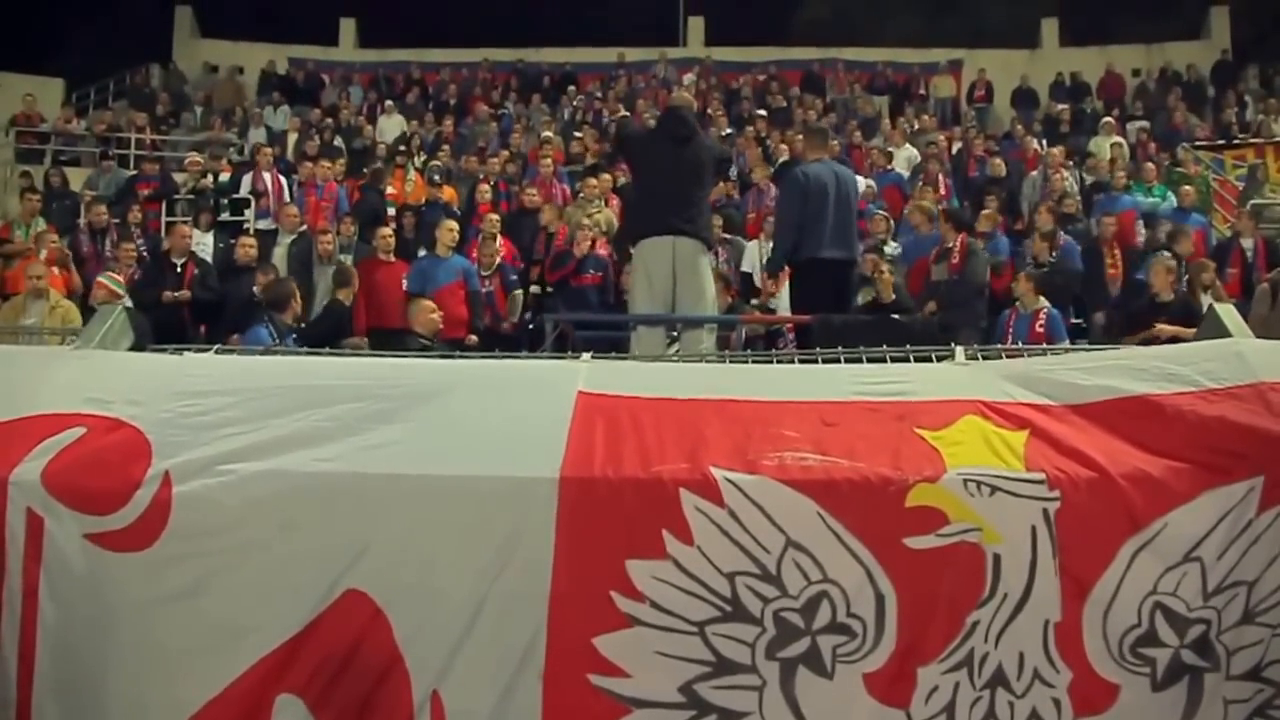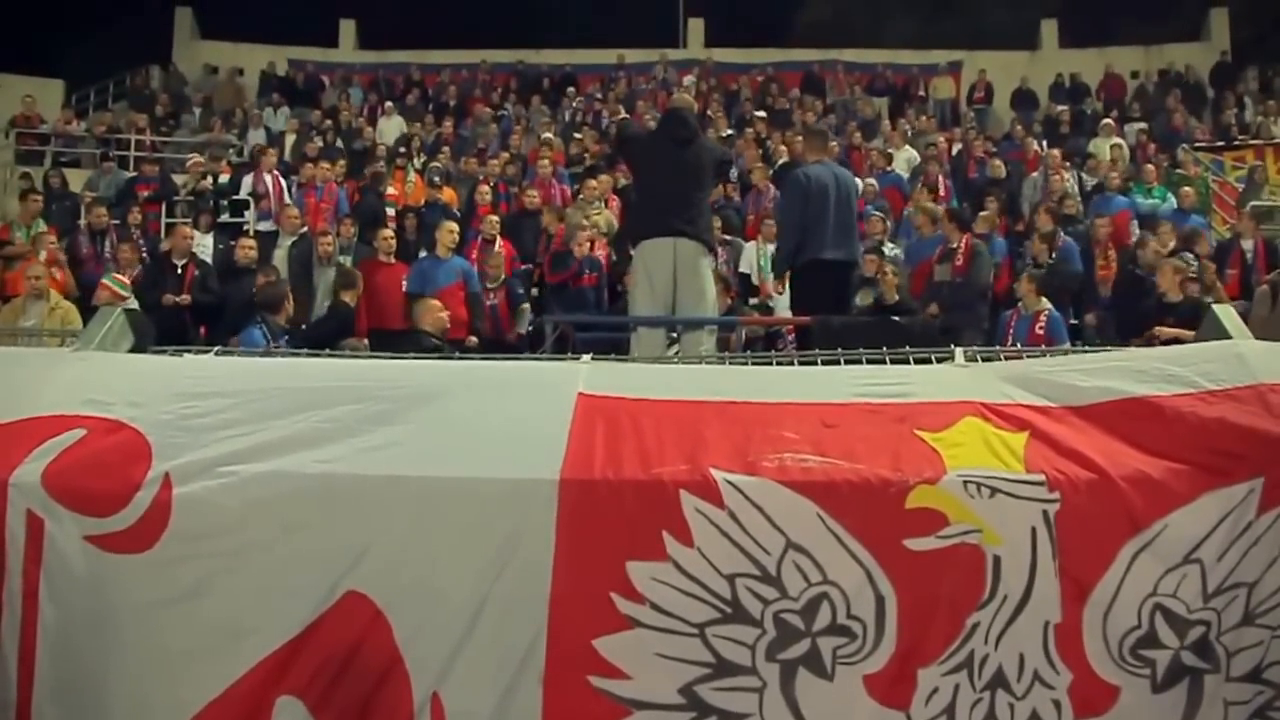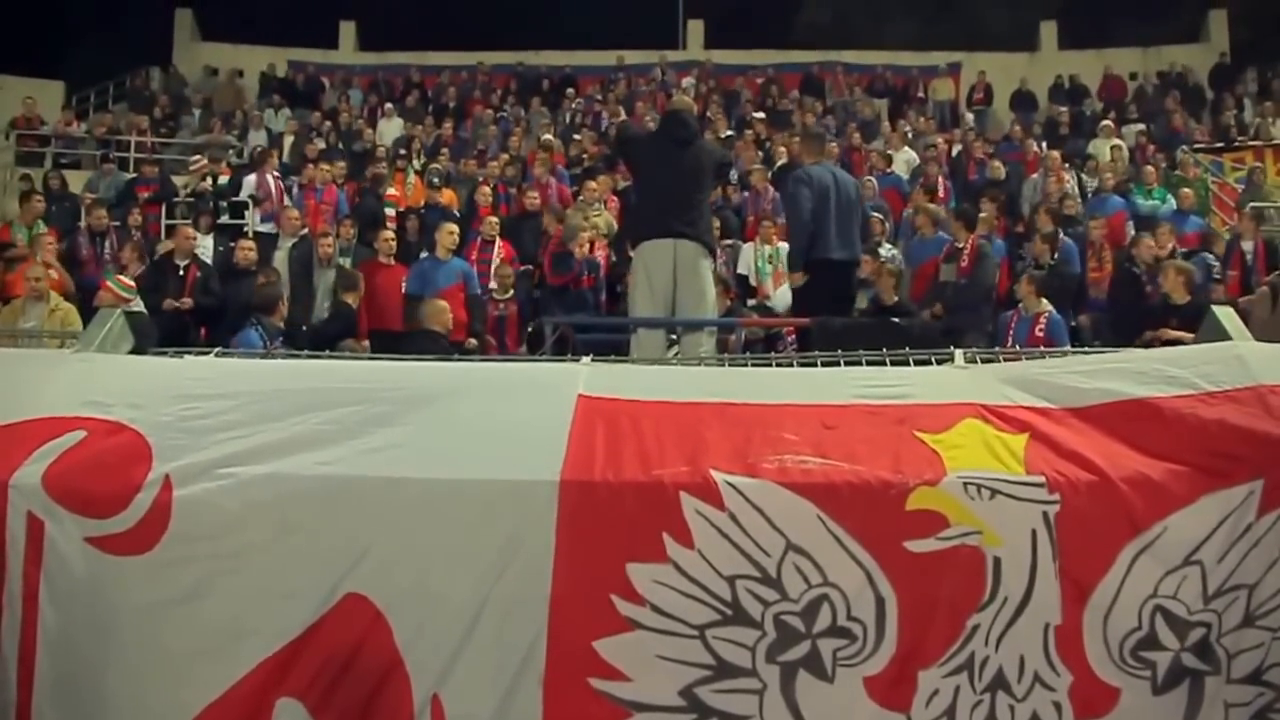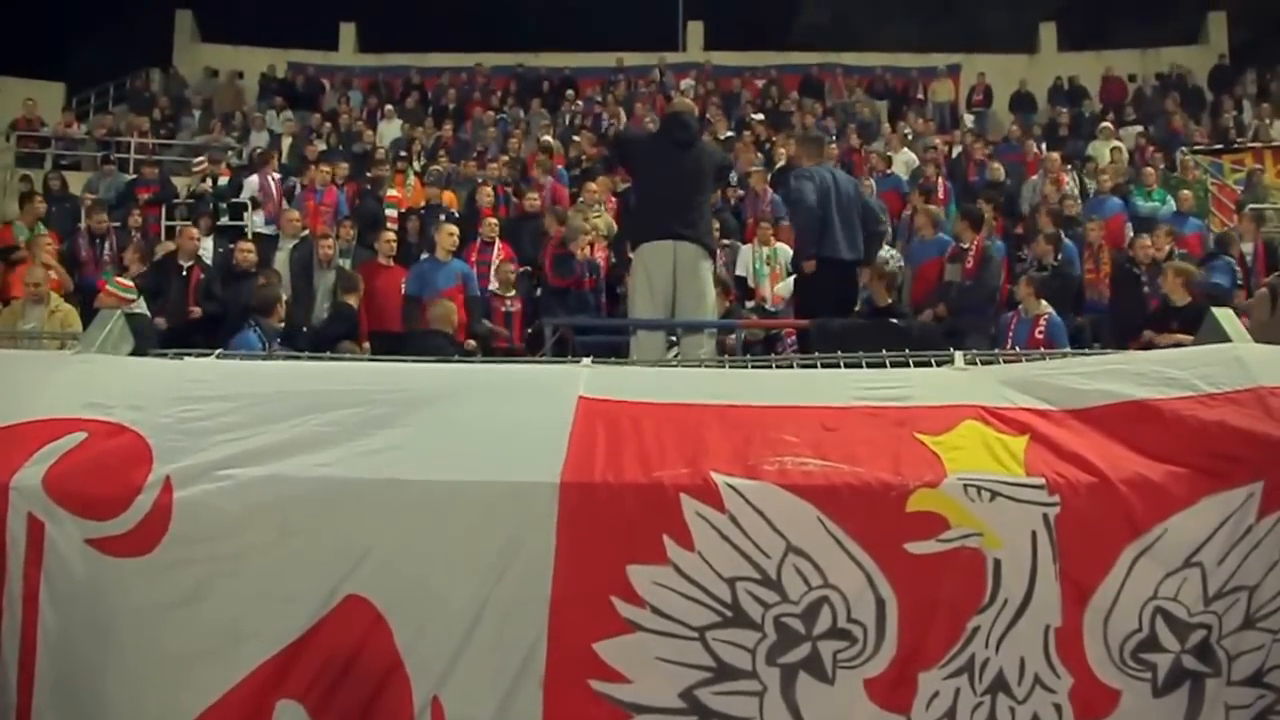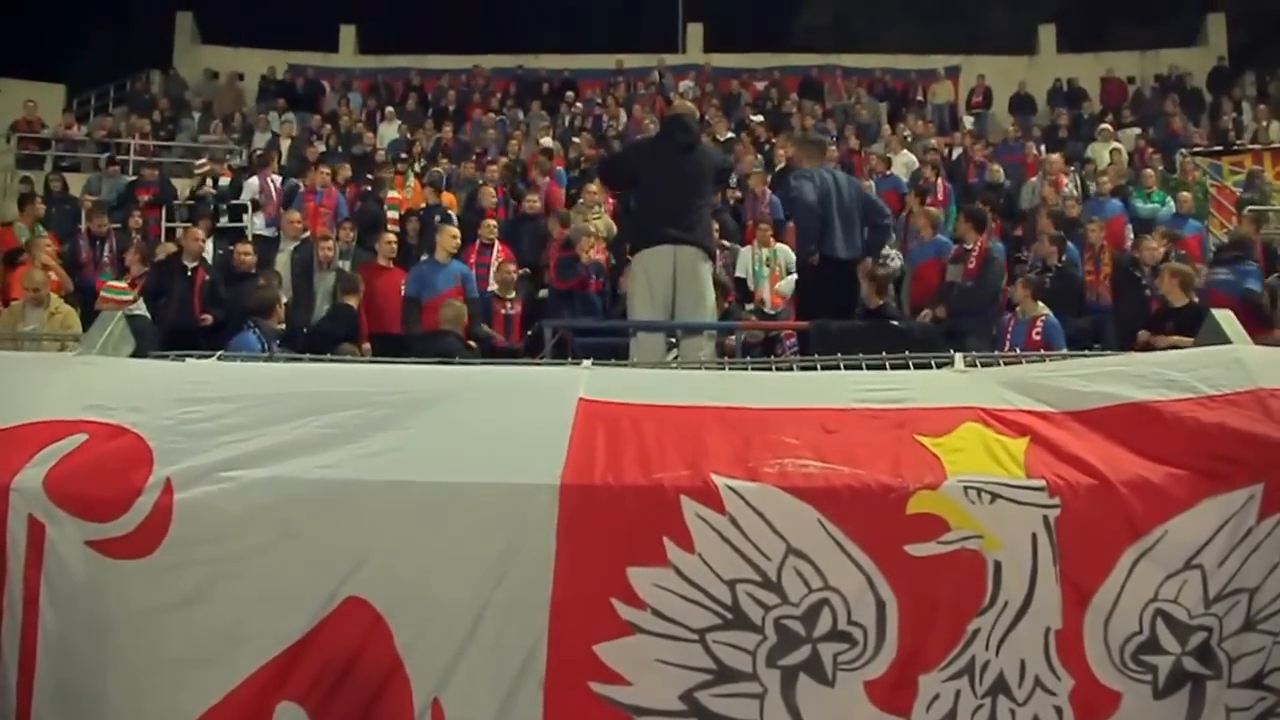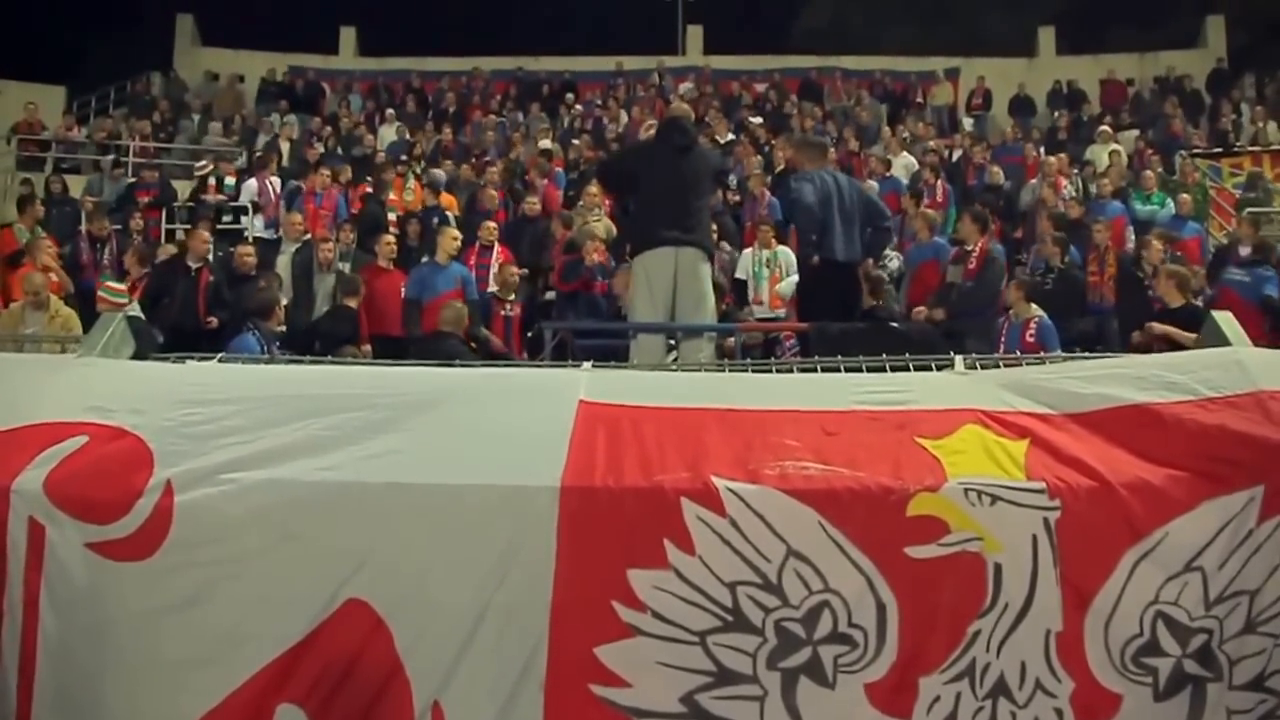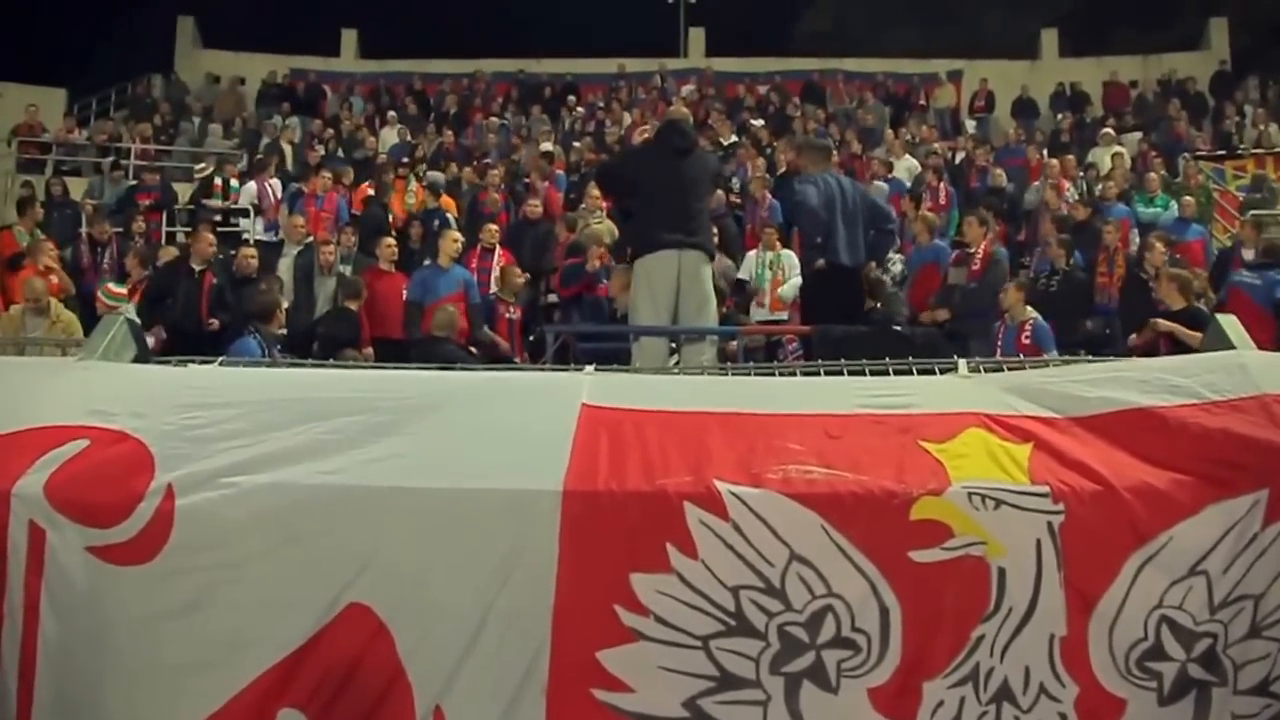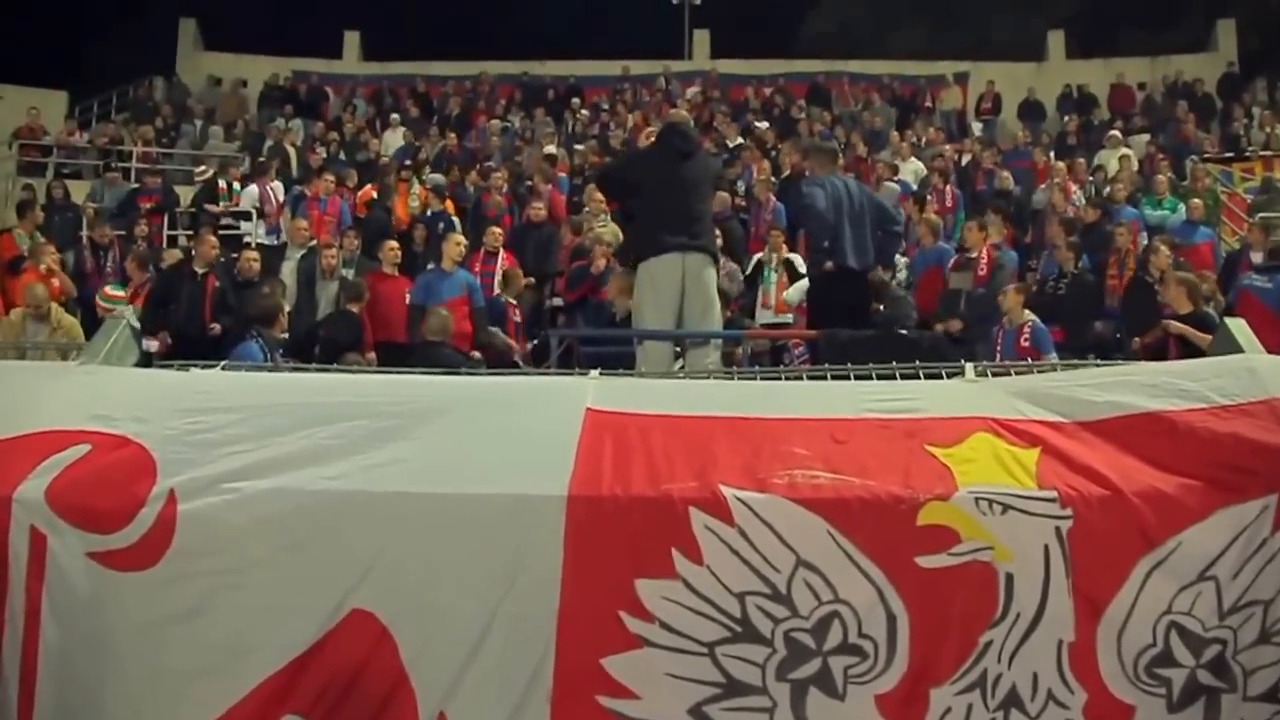
dt=0.2s
person 1, frame 1
left shoulder: (641, 141)
right shoulder: (710, 148)
left elbow: (623, 133)
right elbow: (725, 165)
left wrist: (623, 119)
left hip: (651, 237)
right hip: (693, 238)
left knee: (648, 315)
right knee: (698, 315)
person 1, frame 2
left shoulder: (642, 143)
right shoulder: (711, 150)
left elbow: (624, 135)
right elbow: (726, 165)
left wrist: (623, 121)
left hip: (652, 238)
right hip: (694, 239)
left knee: (648, 316)
right knee: (699, 316)
person 1, frame 3
left shoulder: (642, 144)
right shoulder: (710, 152)
left elbow: (623, 136)
right elbow: (725, 167)
left wrist: (622, 124)
left hip: (652, 240)
right hip: (695, 240)
left knee: (648, 317)
right knee: (698, 319)
person 1, frame 4
left shoulder: (643, 146)
right shoulder: (712, 154)
left elbow: (620, 142)
right elbow: (725, 171)
left wrist: (620, 132)
left hip: (652, 242)
right hip: (695, 242)
left knee: (648, 319)
right knee: (698, 320)
person 1, frame 5
left shoulder: (644, 151)
right shoulder: (712, 157)
left elbow: (608, 175)
right elbow: (719, 186)
left hip: (651, 244)
right hip: (695, 245)
left knee: (648, 322)
right knee: (698, 323)
person 1, frame 6
left shoulder: (642, 152)
right shoulder: (709, 159)
left elbow: (606, 174)
right elbow: (715, 187)
left wrist: (632, 196)
left hip: (651, 246)
right hip: (695, 247)
left knee: (648, 324)
right knee: (698, 325)
person 1, frame 7
left shoulder: (642, 155)
right shoulder: (707, 161)
left elbow: (604, 178)
left hip: (653, 248)
right hip: (696, 249)
left knee: (650, 327)
right knee: (699, 327)
person 1, frame 8
left shoulder: (644, 159)
right shoulder: (707, 164)
left elbow: (606, 181)
left hip: (656, 252)
right hip: (700, 252)
left knee: (654, 332)
right knee: (704, 331)
person 2, frame 1
left shoulder: (800, 176)
right shoulder: (849, 176)
left elbow: (786, 225)
left wrist: (774, 268)
left hip: (810, 263)
right hip: (845, 262)
left knee: (809, 331)
person 2, frame 2
left shoulder: (801, 177)
right shoulder: (848, 178)
left elbow: (789, 227)
left wrist: (780, 269)
left hip: (811, 264)
right hip: (845, 263)
left knee: (810, 333)
person 2, frame 3
left shoulder: (803, 177)
right shoulder: (848, 180)
left elbow: (800, 222)
right elbow: (864, 225)
left wrist: (795, 265)
left hip: (816, 265)
right hip: (847, 264)
left knee: (811, 333)
person 2, frame 4
left shoulder: (802, 176)
right shoulder: (848, 180)
left elbow: (807, 209)
right elbow: (876, 223)
left wrist: (807, 254)
right wrist: (863, 258)
left hip: (820, 264)
right hip: (848, 266)
left knee: (811, 333)
person 2, frame 5
left shoulder: (802, 177)
right shoulder: (848, 181)
left elbow: (806, 206)
right elbow: (882, 216)
left wrist: (809, 250)
right wrist: (869, 253)
left hip: (819, 267)
right hip: (849, 267)
person 2, frame 6
left shoulder: (804, 180)
right shoulder: (850, 184)
left elbow: (806, 208)
right elbow: (883, 219)
left wrist: (809, 252)
right wrist: (870, 255)
left hip: (821, 270)
right hip: (850, 271)
person 2, frame 7
left shoulder: (807, 183)
right shoulder: (853, 187)
left elbow: (810, 211)
right elbow: (887, 220)
left wrist: (814, 255)
right wrist: (873, 257)
left hip: (824, 274)
right hip: (854, 274)
person 2, frame 8
left shoulder: (814, 185)
right shoulder: (860, 189)
left elbow: (817, 213)
right elbow: (894, 221)
left wrist: (821, 257)
right wrist: (881, 259)
left hip: (831, 279)
right hip: (861, 278)
